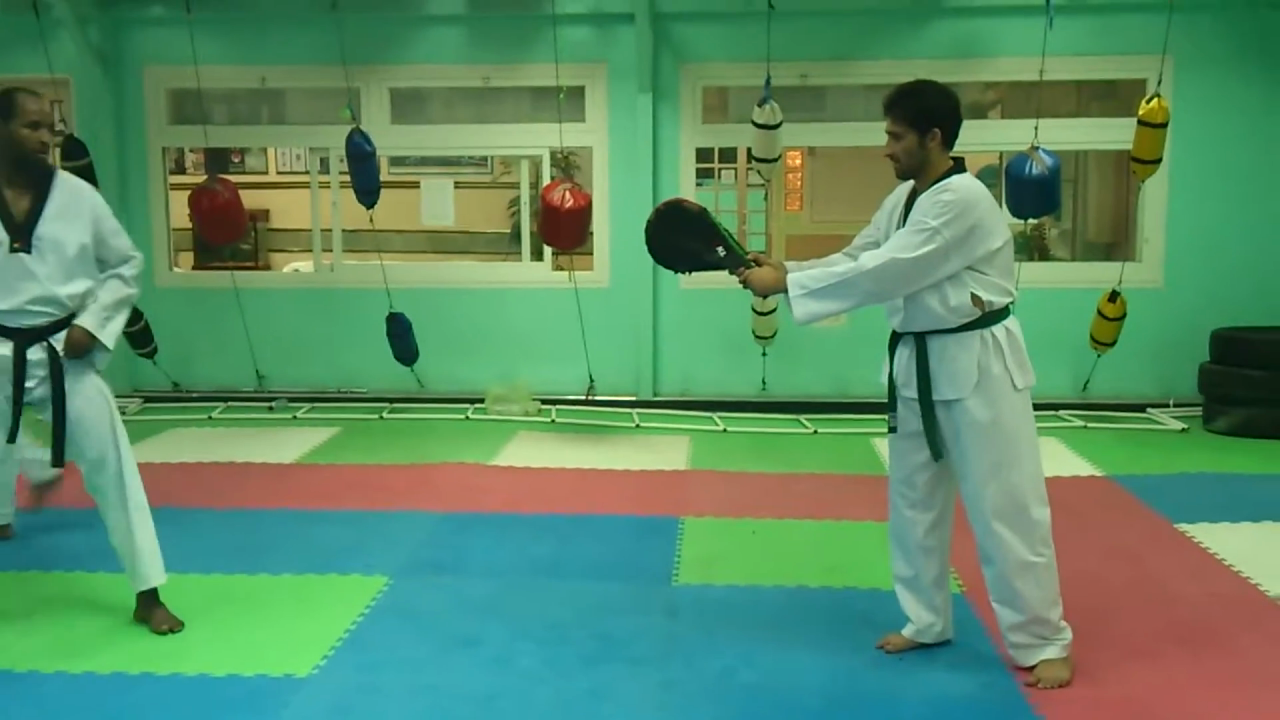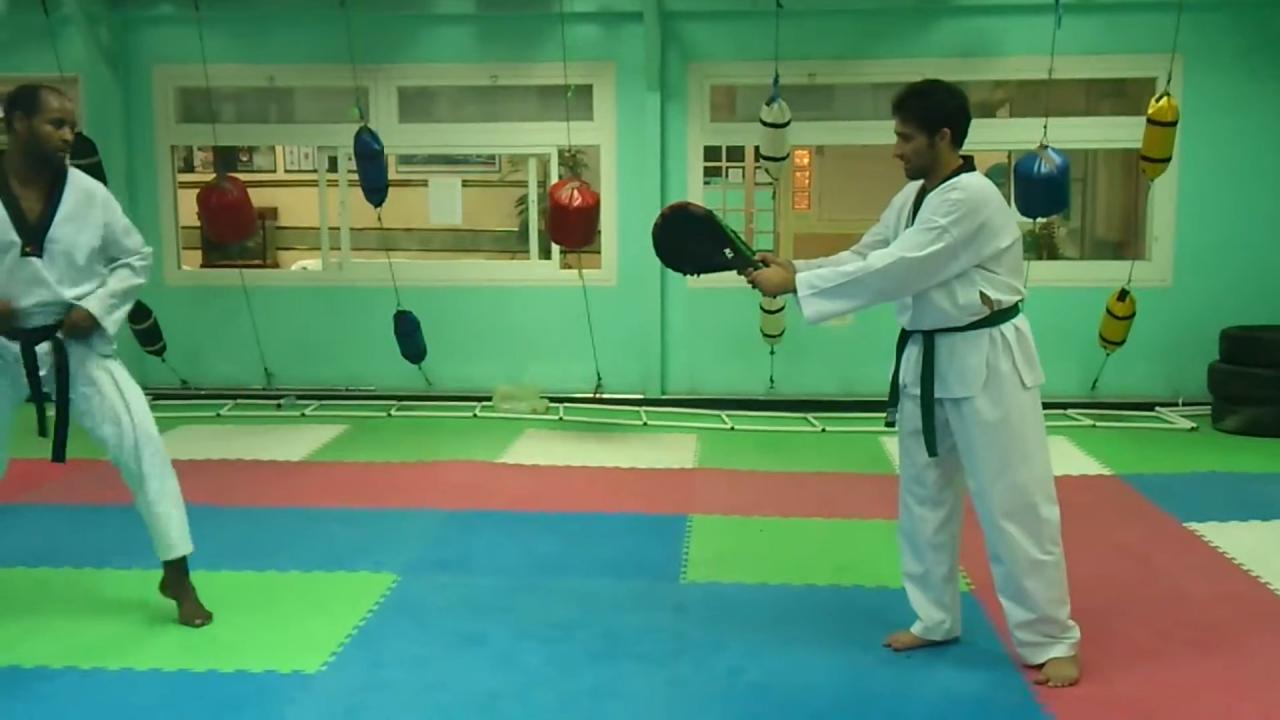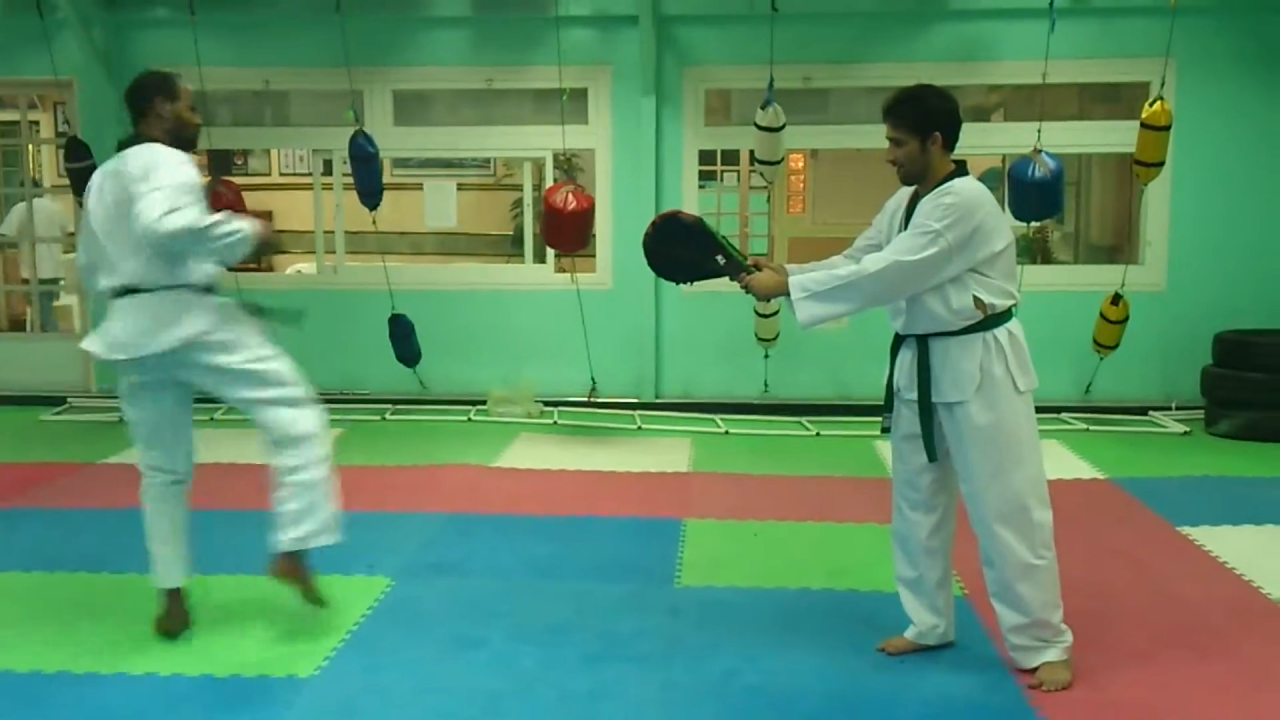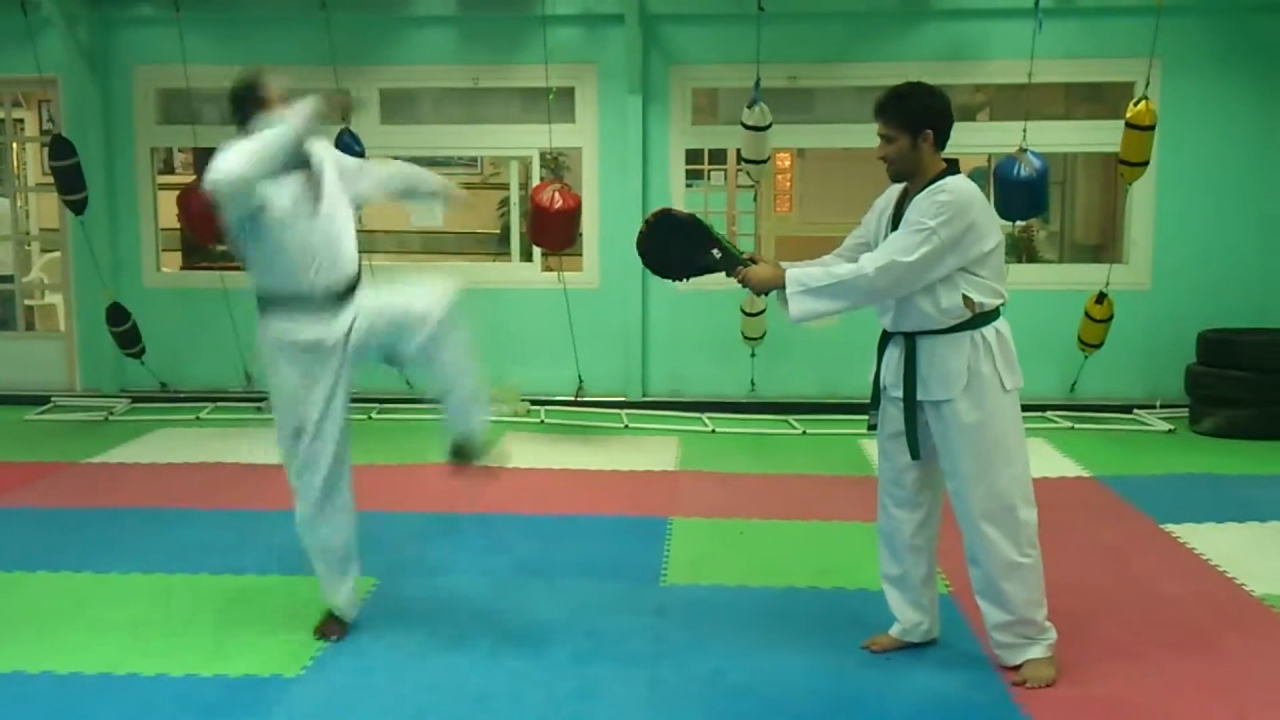
dt=0.5s
person 1, frame 1
left shoulder: (964, 200)
right shoulder: (904, 199)
left elbow: (885, 272)
right elbow: (856, 258)
left wrist: (787, 285)
right wrist: (786, 269)
left hip: (977, 365)
right hip: (919, 362)
left knee: (1004, 504)
right knee: (914, 498)
left ankle: (1043, 641)
right ankle: (926, 621)
person 1, frame 2
left shoulder: (972, 198)
right shoulder: (913, 197)
left elbow: (894, 271)
right elbow: (864, 256)
left wrist: (795, 285)
right wrist: (793, 267)
left hip: (986, 363)
right hip: (928, 360)
left knee: (1013, 503)
right knee: (924, 496)
left ankle: (1051, 640)
right ankle: (935, 619)
person 1, frame 3
left shoulder: (965, 202)
right shoulder: (905, 202)
left elbow: (884, 275)
right elbow: (858, 259)
left wrist: (787, 288)
right wrist: (786, 271)
left hip: (980, 367)
right hip: (921, 364)
left knee: (1007, 507)
right knee: (917, 501)
left ankle: (1044, 643)
right ankle: (929, 623)
person 1, frame 4
left shoulder: (957, 201)
right shoulder: (895, 200)
left elbow: (881, 275)
right elbow: (846, 261)
left wrist: (784, 281)
right wrist: (776, 271)
left hip: (967, 365)
right hip: (908, 363)
left knee: (992, 506)
right knee: (902, 498)
left ankle: (1028, 641)
right ankle: (913, 621)
person 2, frame 1
left shoulder: (78, 196)
left elbow: (125, 265)
left wrist: (92, 324)
left hip: (63, 355)
left knee: (110, 466)
left ankle: (147, 594)
person 2, frame 2
left shoulder: (89, 194)
left elbow: (134, 257)
left wrist: (96, 304)
left hip: (74, 343)
left knee: (138, 440)
left ankle: (177, 574)
person 2, frame 3
left shoulder: (102, 179)
right shoulder: (162, 163)
left elbow: (92, 269)
right elbow: (167, 228)
right wrist: (244, 232)
left hip: (133, 332)
right hip: (191, 322)
left knee: (163, 469)
right knee: (298, 420)
left ankle: (173, 598)
right ankle: (293, 551)
person 2, frame 4
left shoulder: (319, 155)
right shoulder: (233, 166)
left elbow: (371, 177)
right elbow: (227, 188)
left wrist: (436, 185)
right wrist: (298, 120)
left hip: (353, 308)
right hip: (297, 338)
left knee: (433, 308)
right knee: (320, 477)
left ankle: (467, 437)
right ankle: (340, 597)
